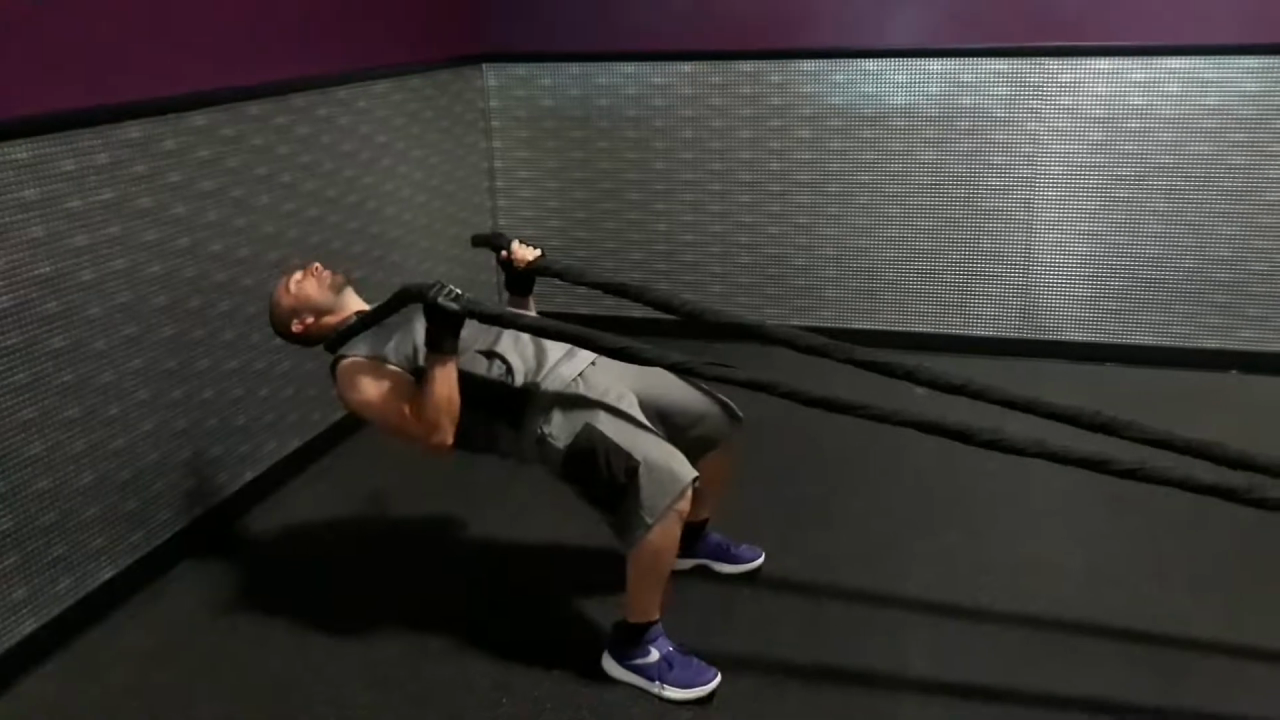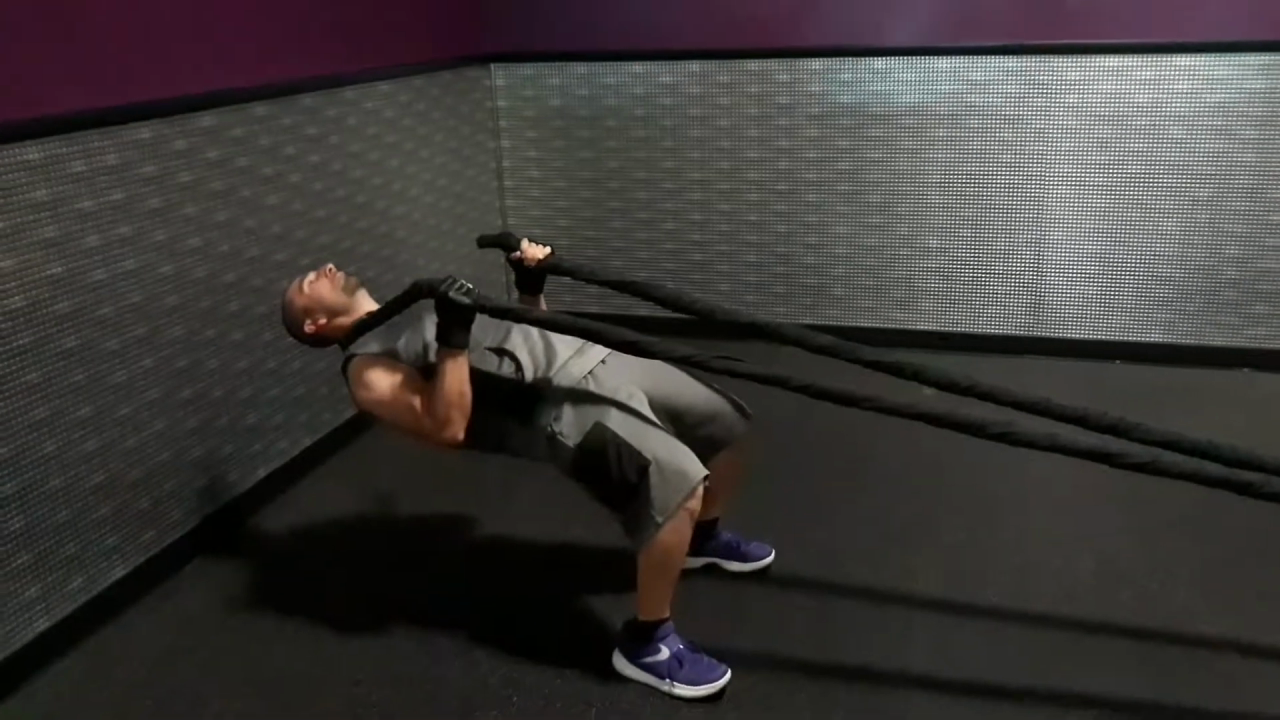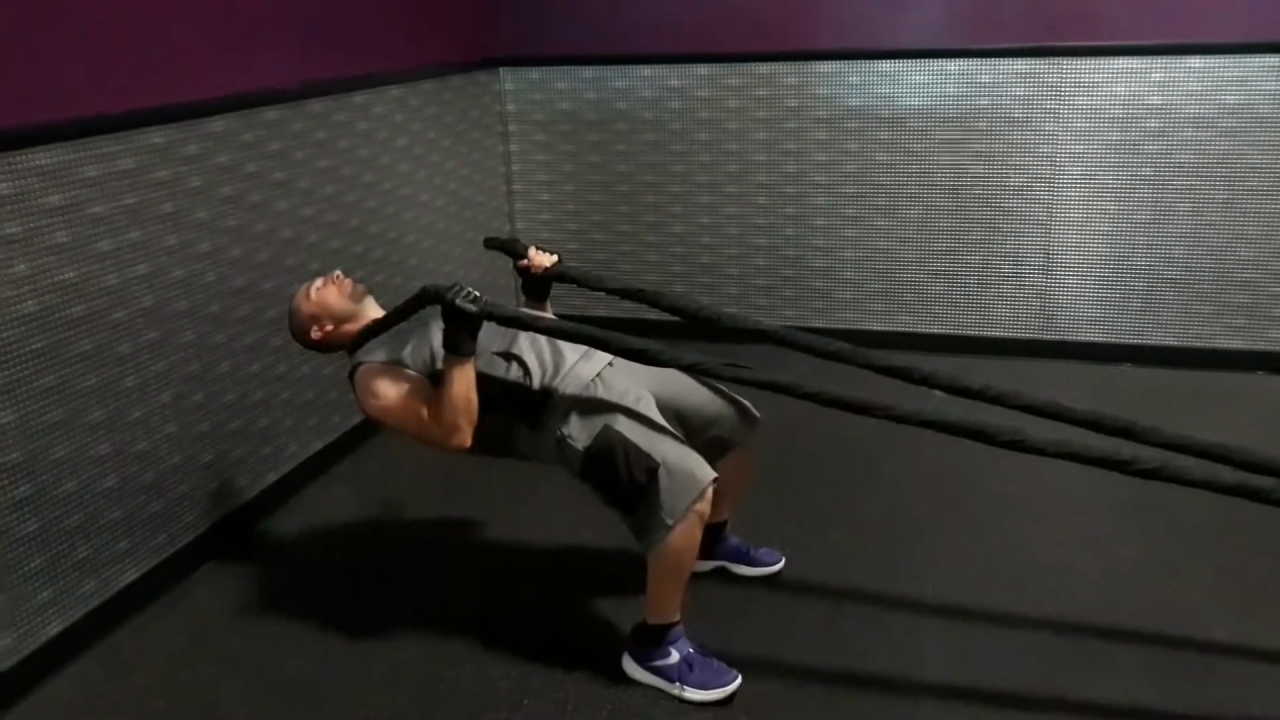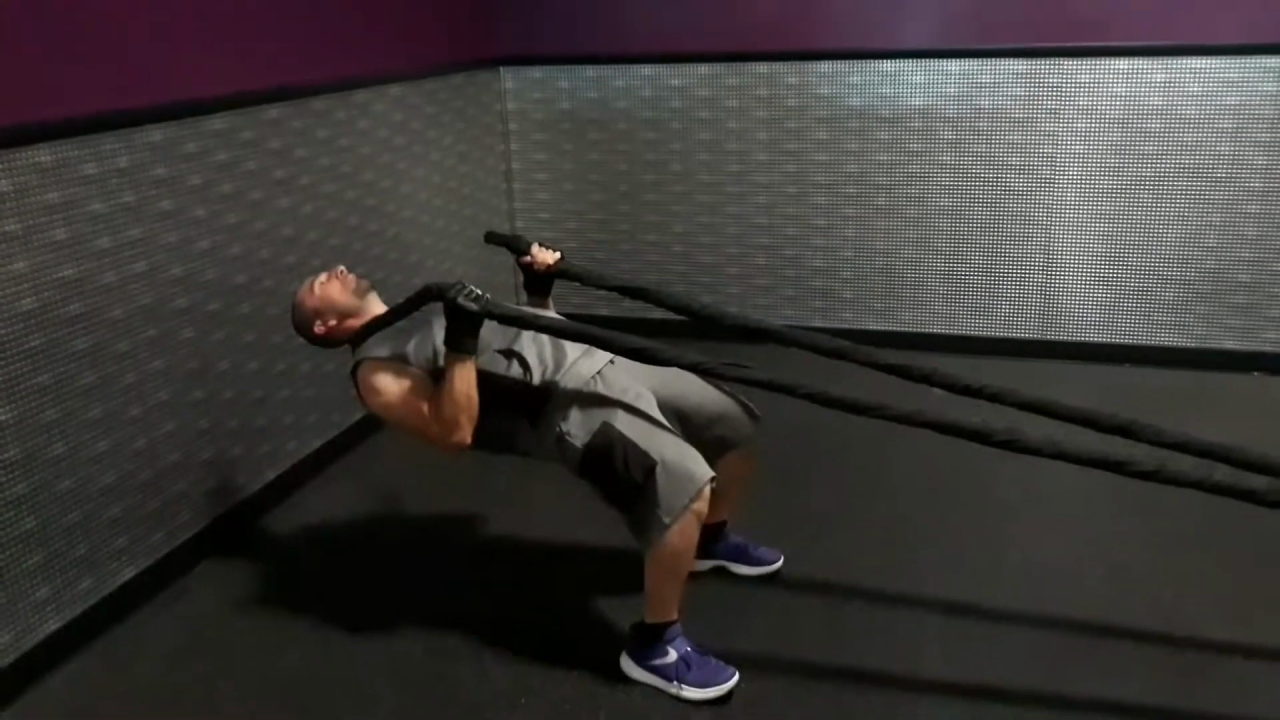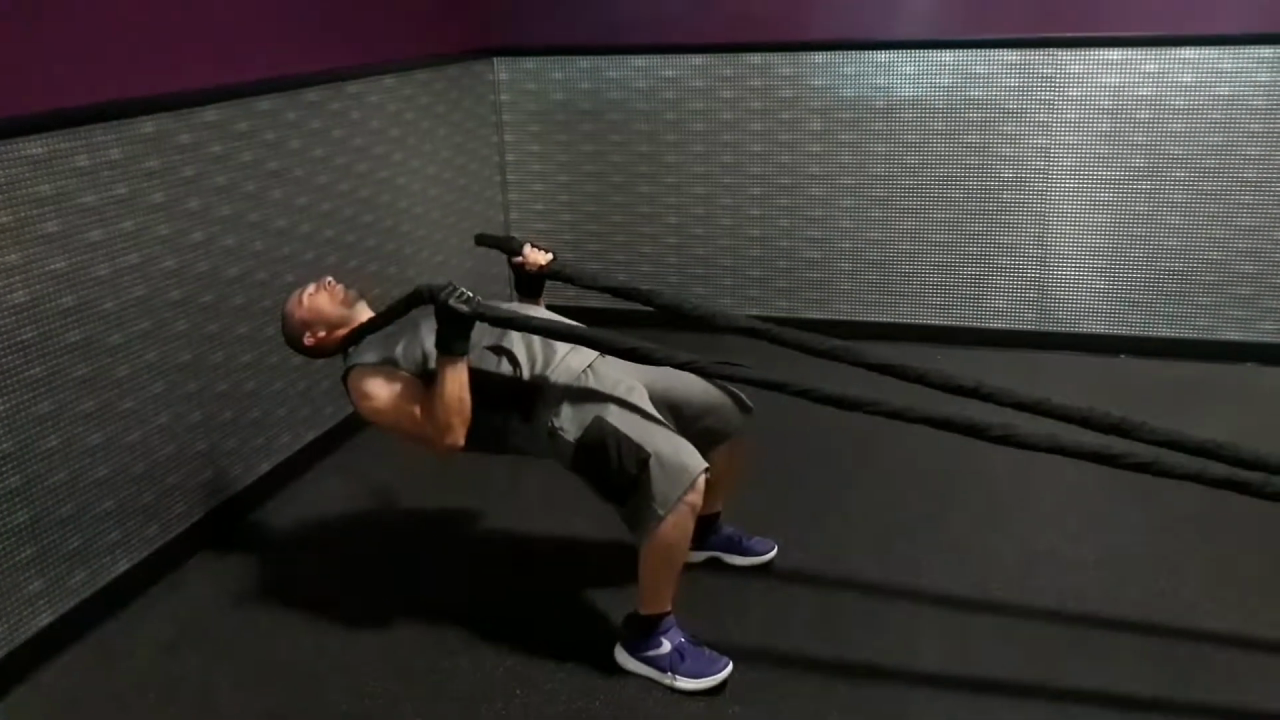
dt=1s
person 1, frame 1
left shoulder: (406, 315)
right shoulder: (356, 367)
right elbow: (437, 432)
left wrist: (520, 286)
right wrist: (442, 343)
right hip: (553, 405)
left knee: (717, 423)
right knee: (668, 484)
left ankle: (693, 538)
right ankle: (635, 645)
person 1, frame 2
left shoulder: (412, 317)
right shoulder: (367, 366)
right elbow: (448, 428)
left wrist: (531, 285)
right wrist: (453, 337)
right hip: (562, 401)
left knee: (727, 425)
right knee: (679, 483)
left ankle: (704, 537)
right ankle: (646, 643)
person 1, frame 3
left shoulder: (420, 322)
right shoulder: (374, 373)
right elbow: (455, 434)
left wrist: (537, 292)
right wrist: (459, 344)
right hip: (568, 403)
left knee: (734, 426)
right knee: (688, 487)
left ankle: (712, 541)
right ankle: (655, 646)
person 1, frame 4
left shoulder: (422, 319)
right shoulder: (376, 367)
right elbow: (455, 431)
left wrist: (539, 288)
right wrist: (461, 342)
right hip: (571, 402)
left knee: (736, 425)
right knee: (685, 486)
left ankle: (712, 540)
right ankle: (654, 645)
person 1, frame 5
left shoulder: (409, 325)
right shoulder: (366, 373)
right elbow: (449, 433)
left wrist: (530, 288)
right wrist: (452, 344)
right hip: (561, 396)
left knee: (727, 416)
right knee: (681, 477)
left ankle: (705, 531)
right ankle: (647, 637)
